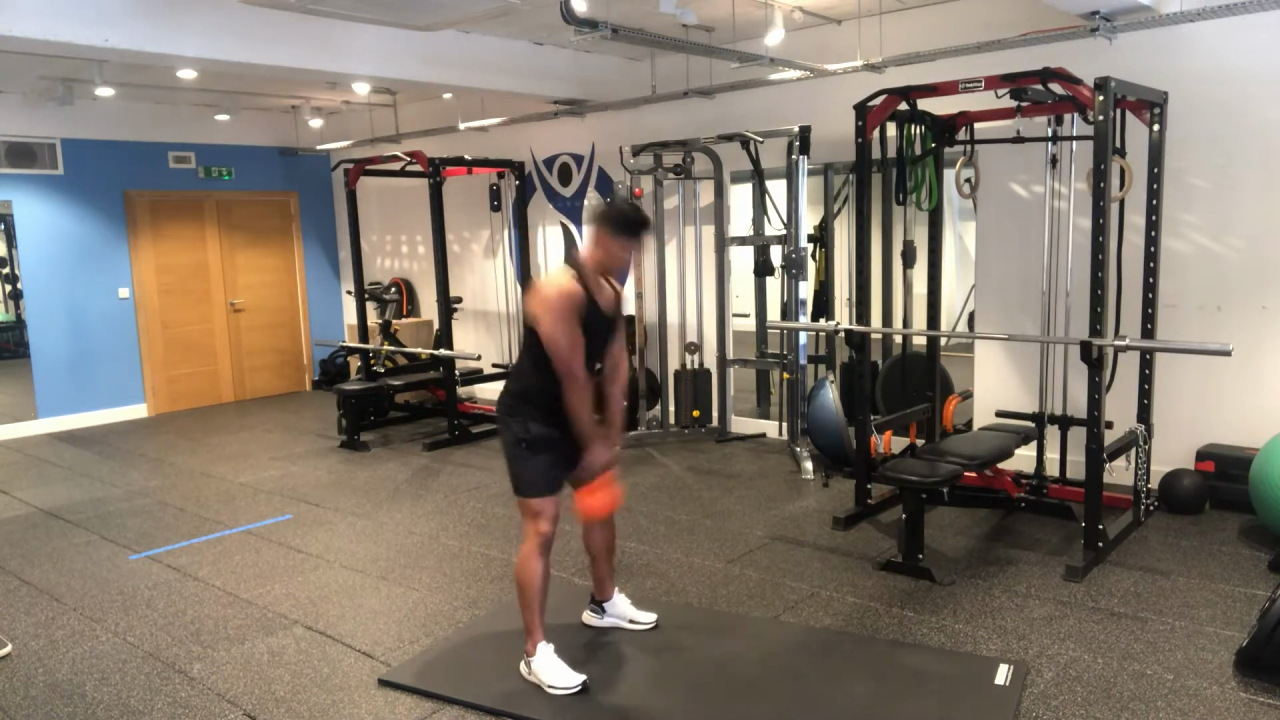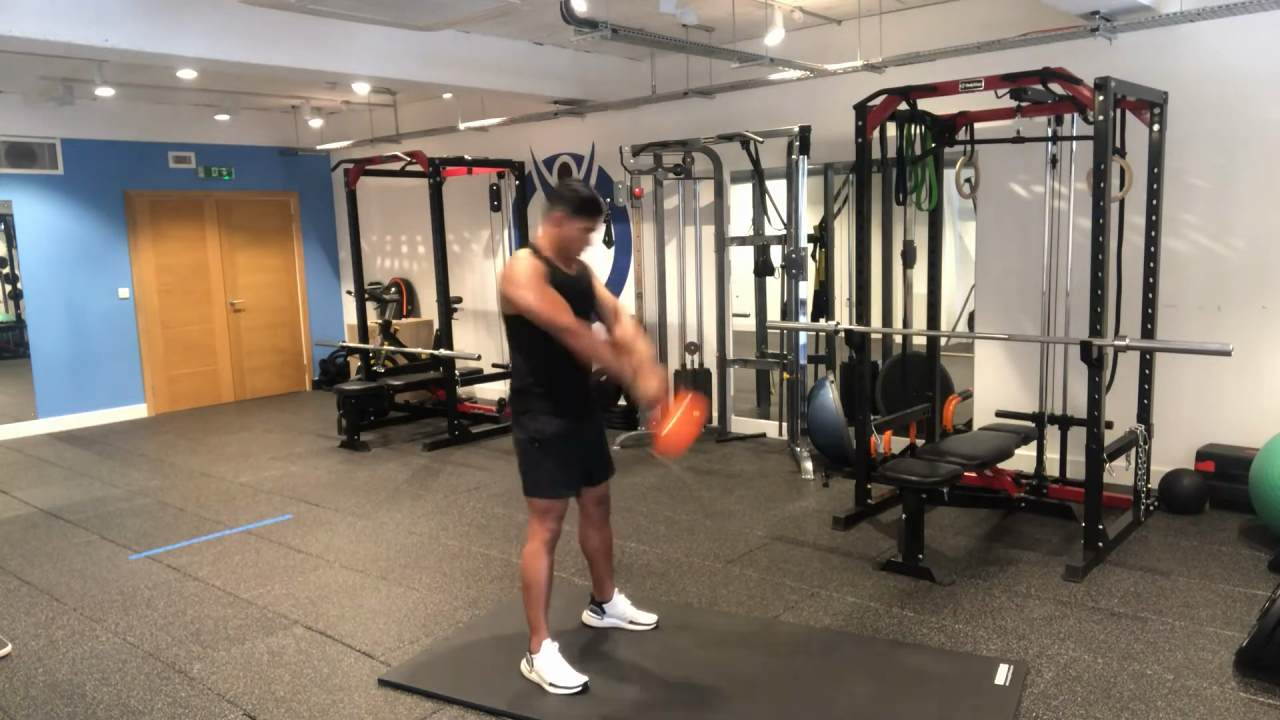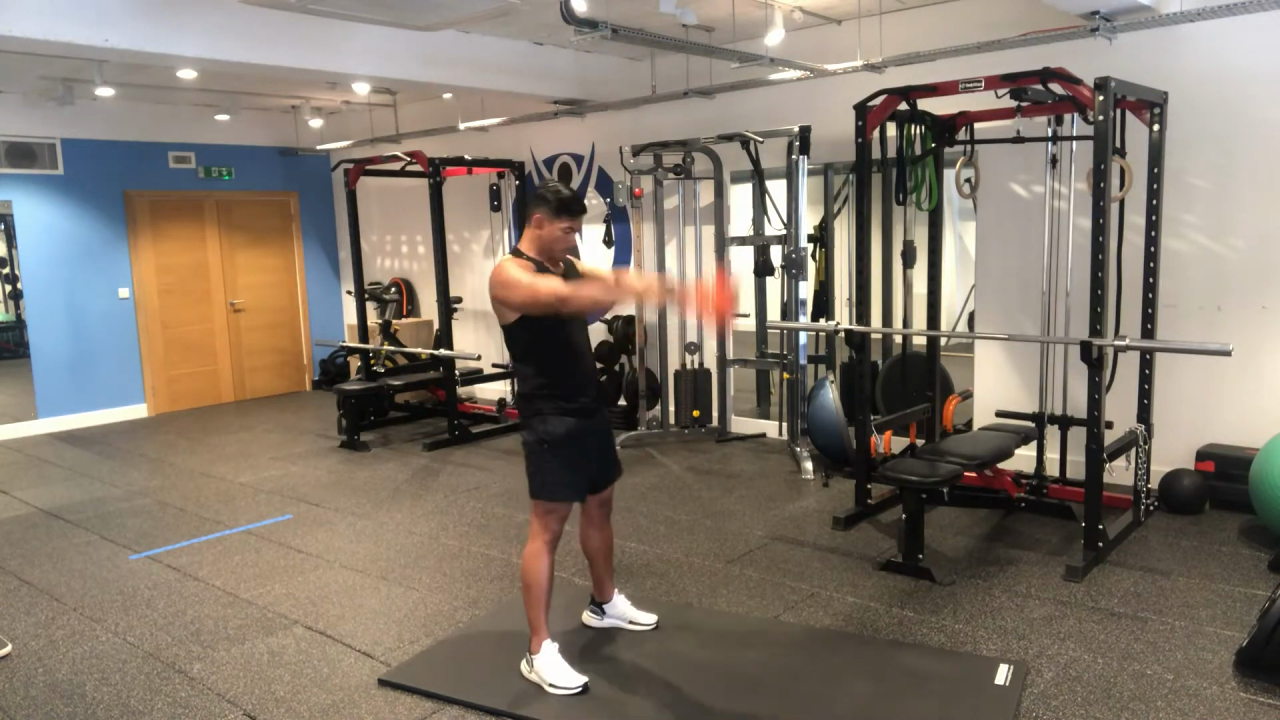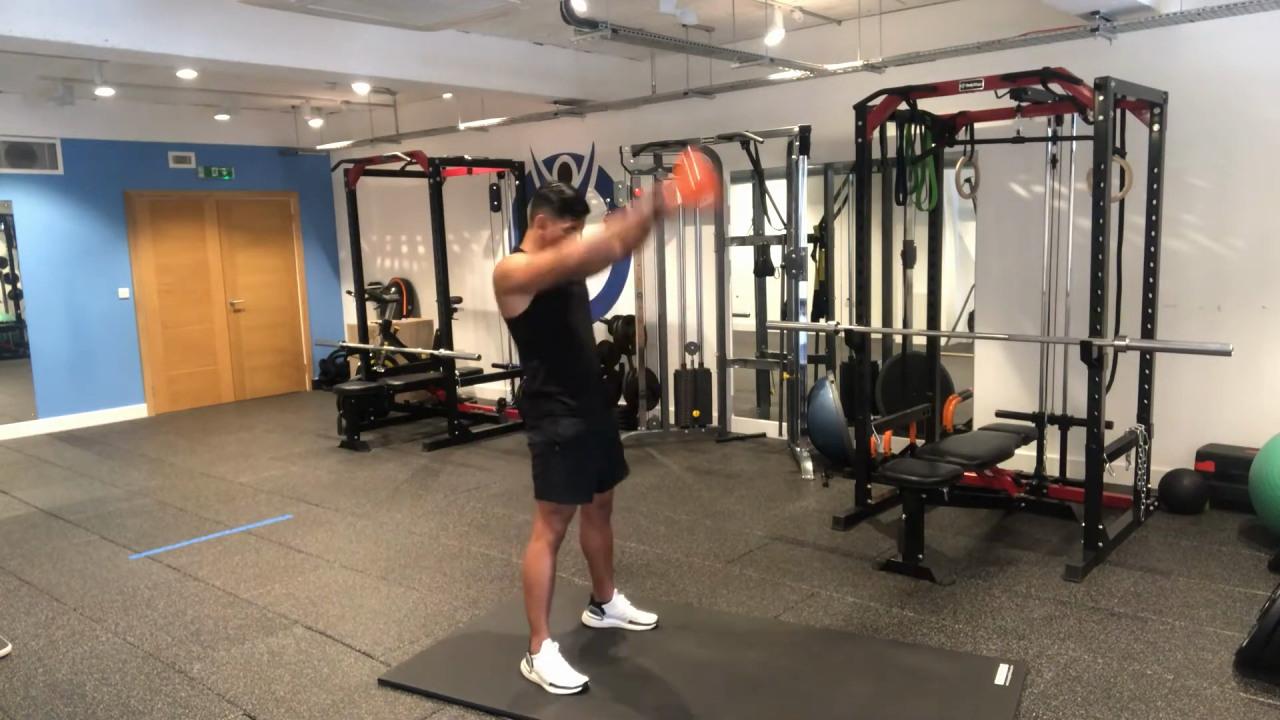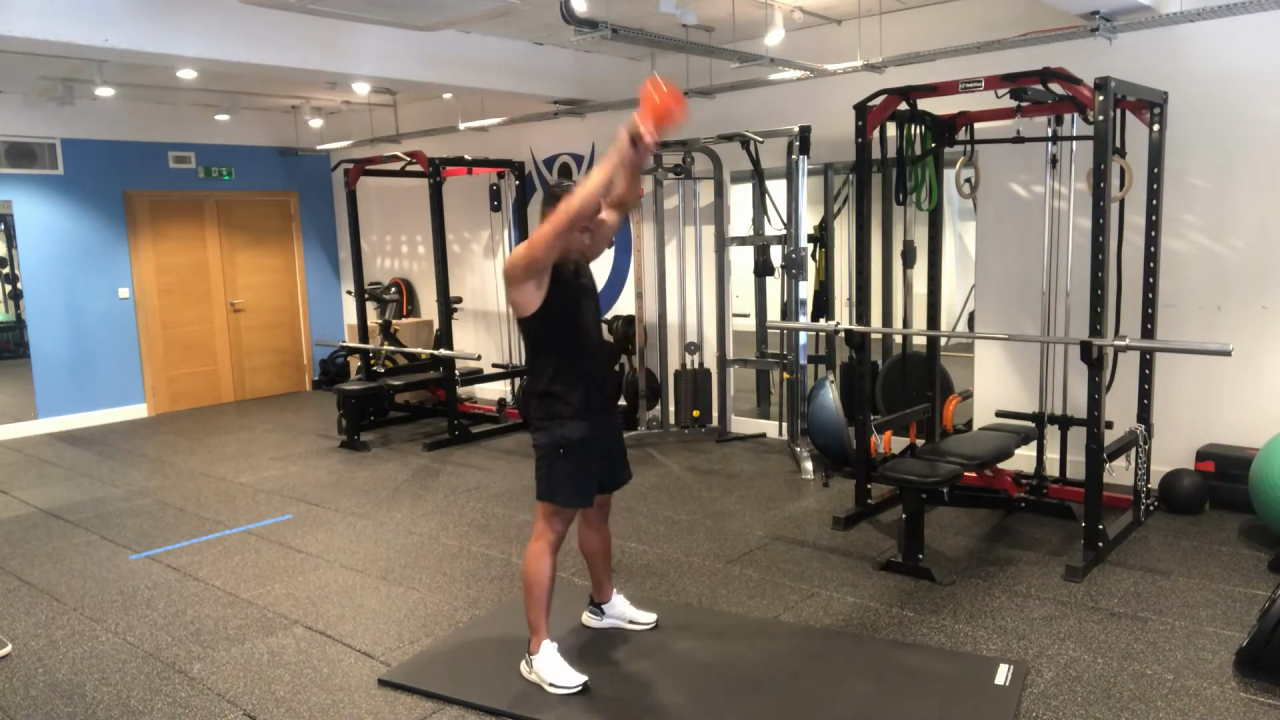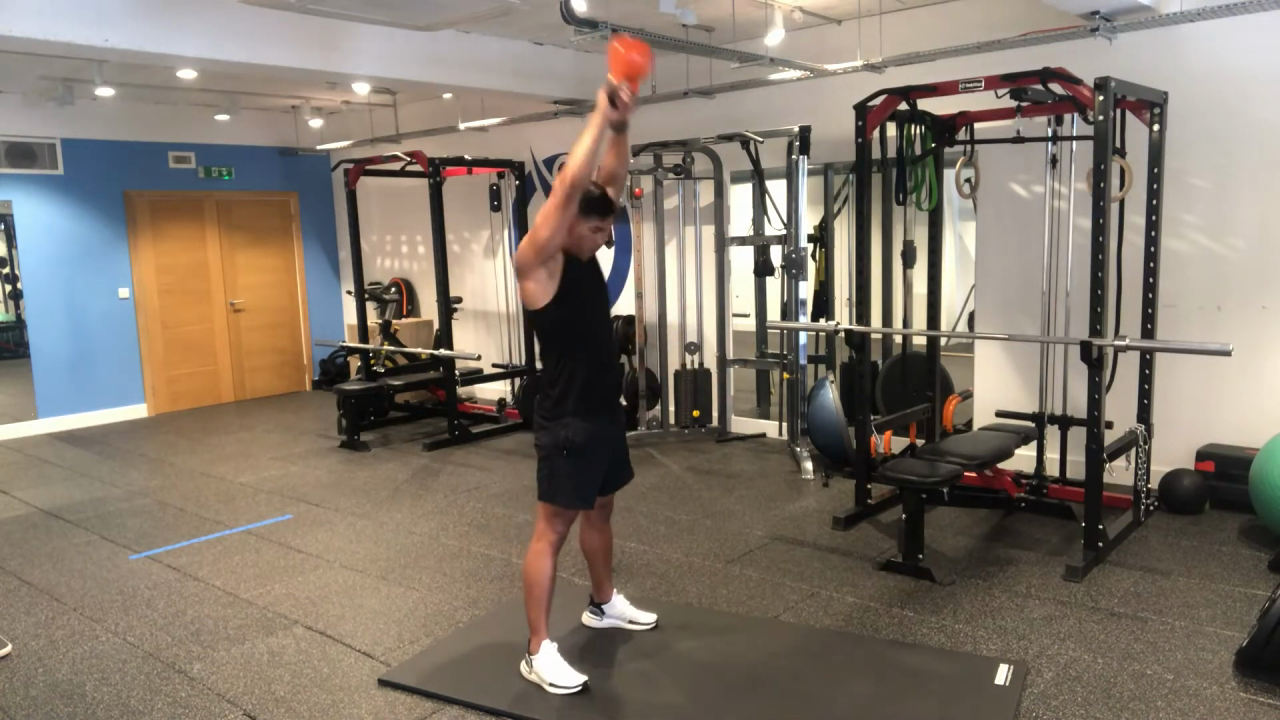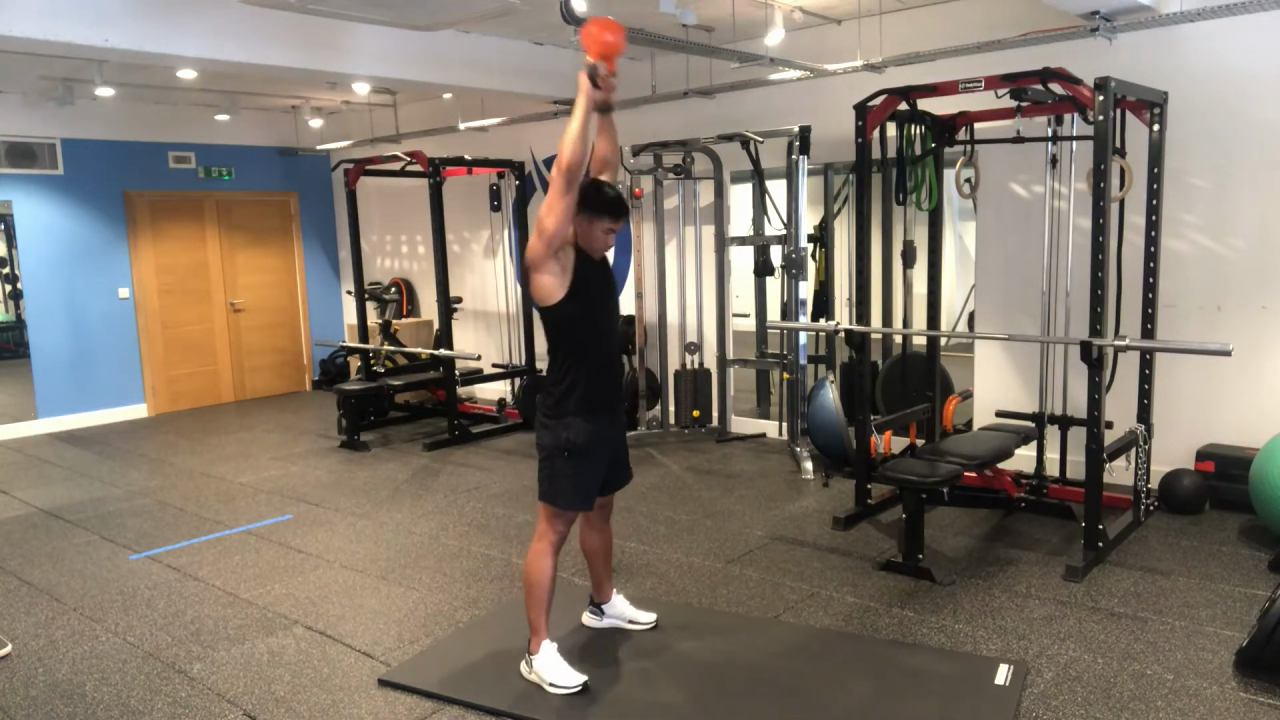
dt=0.1s
person 1, frame 1
left shoulder: (610, 291)
right shoulder: (559, 291)
left elbow: (615, 365)
right elbow: (573, 374)
left wrist: (610, 436)
right wrist: (591, 442)
left hip: (573, 418)
right hip: (530, 419)
right knee: (542, 526)
left ankle: (604, 603)
right ankle: (535, 654)
person 1, frame 2
left shoulder: (579, 270)
right shoulder: (523, 272)
left elbow: (619, 323)
right elbow: (573, 335)
left wrist: (651, 370)
right wrist: (635, 379)
left hip: (583, 408)
right hip: (541, 416)
left knee: (597, 503)
right knee: (546, 526)
left ankle: (604, 603)
right ankle: (538, 652)
person 1, frame 3
left shoulder: (568, 264)
right shoulder: (510, 275)
left elbow: (606, 286)
right elbow: (567, 298)
left wrist: (650, 285)
right wrist: (637, 286)
left hip: (590, 409)
right hip: (550, 418)
left knee: (599, 506)
right knee: (548, 527)
left ankle: (604, 603)
right ankle: (539, 652)
person 1, frame 4
left shoulder: (568, 270)
right shoulder: (513, 272)
left elbow: (618, 248)
right elbow: (571, 255)
left wrist: (646, 217)
right wrist: (635, 215)
left hip: (596, 408)
right hip: (556, 417)
left knee: (599, 509)
right knee: (551, 528)
left ankle: (604, 603)
right ankle: (539, 653)
person 1, frame 5
left shoulder: (577, 258)
right shoulder: (525, 268)
left elbow: (620, 206)
right elbow: (573, 213)
left wrist: (635, 159)
right wrist: (619, 152)
left hip: (600, 408)
right hip: (561, 419)
left knee: (598, 511)
right knee: (552, 529)
left ankle: (602, 603)
right ankle: (538, 652)
person 1, frame 6
left shoulder: (584, 255)
right shoulder: (538, 262)
left elbow: (611, 181)
right elbow: (568, 189)
left wrist: (620, 124)
right wrist: (599, 119)
left hip: (605, 411)
right hip: (566, 419)
left knee: (600, 512)
right knee: (553, 528)
left ankle: (604, 604)
right ankle: (537, 652)
person 1, frame 7
left shoulder: (593, 255)
right shoulder: (550, 258)
left elbow: (603, 170)
right elbow: (566, 176)
left wrist: (606, 107)
right wrist: (586, 101)
left hip: (606, 412)
right hip: (568, 420)
left knee: (599, 513)
right knee: (553, 529)
left ankle: (603, 604)
right ankle: (537, 651)
